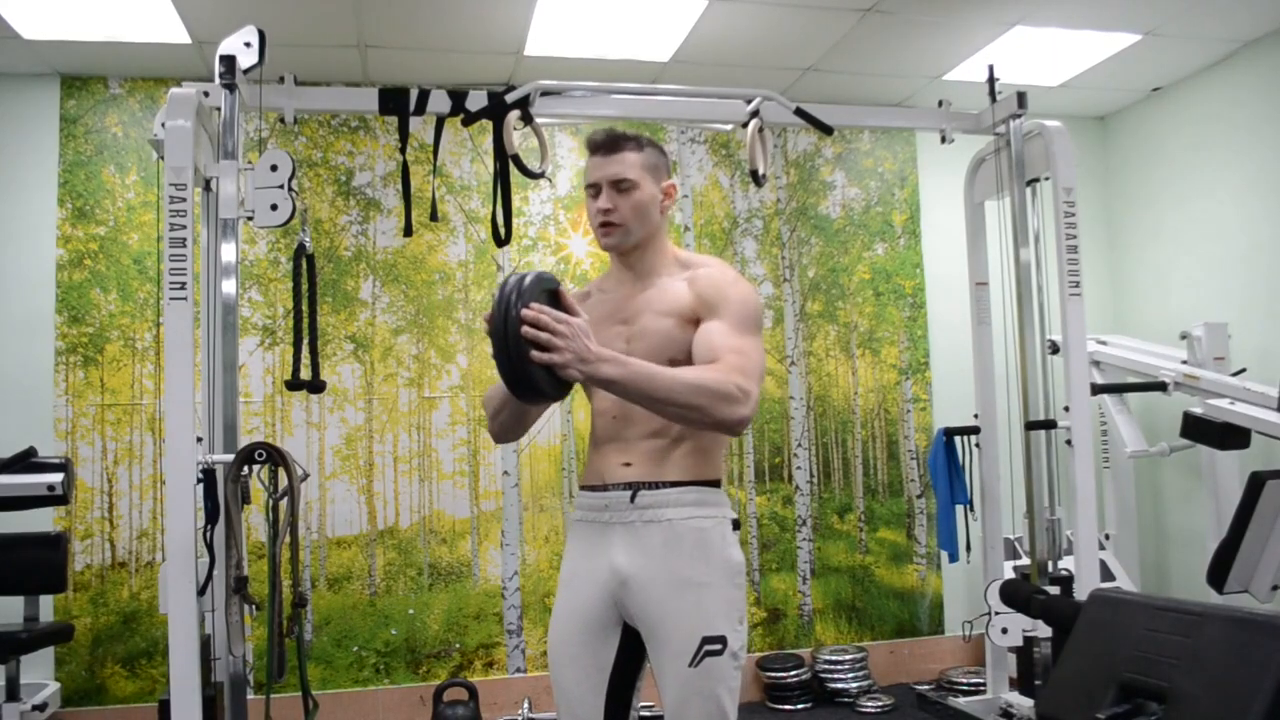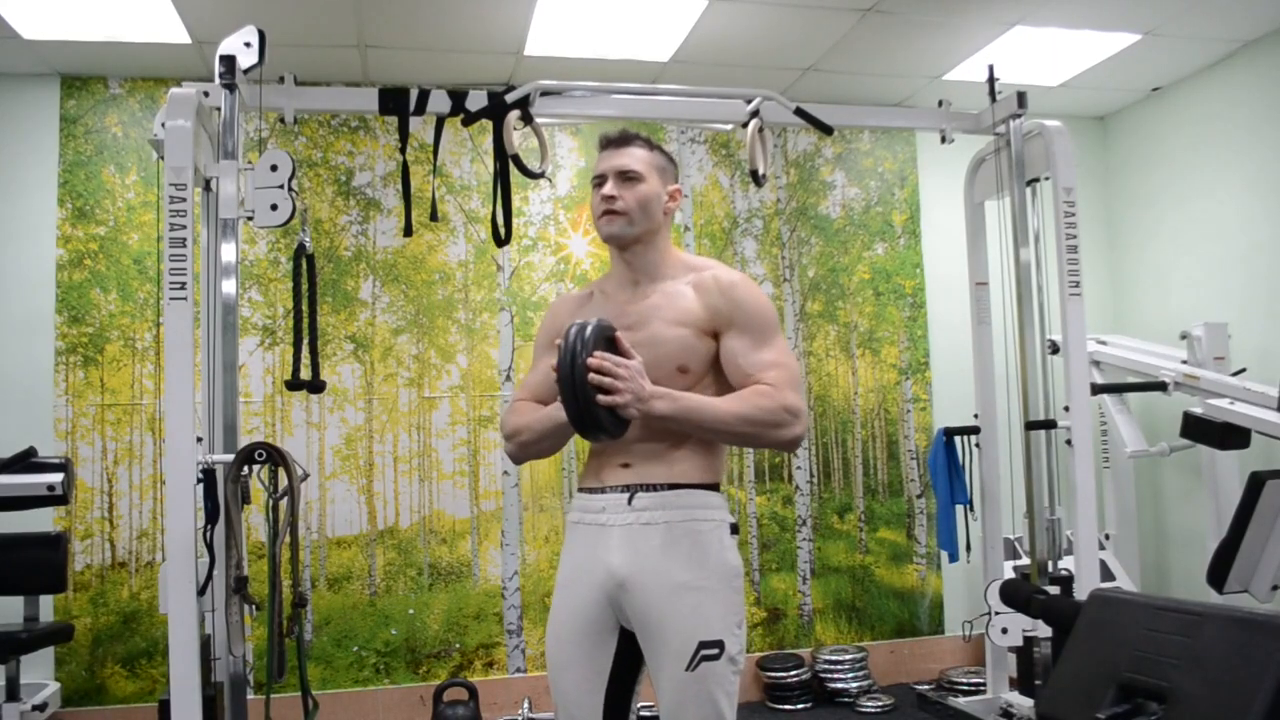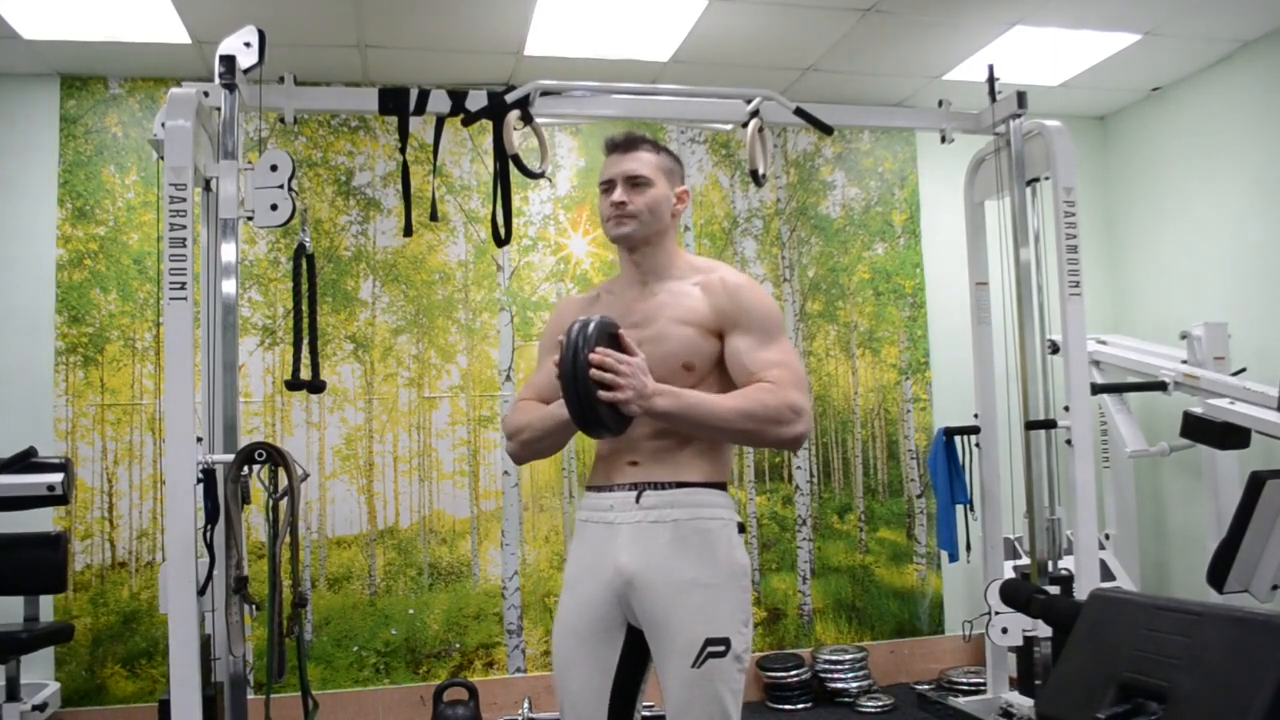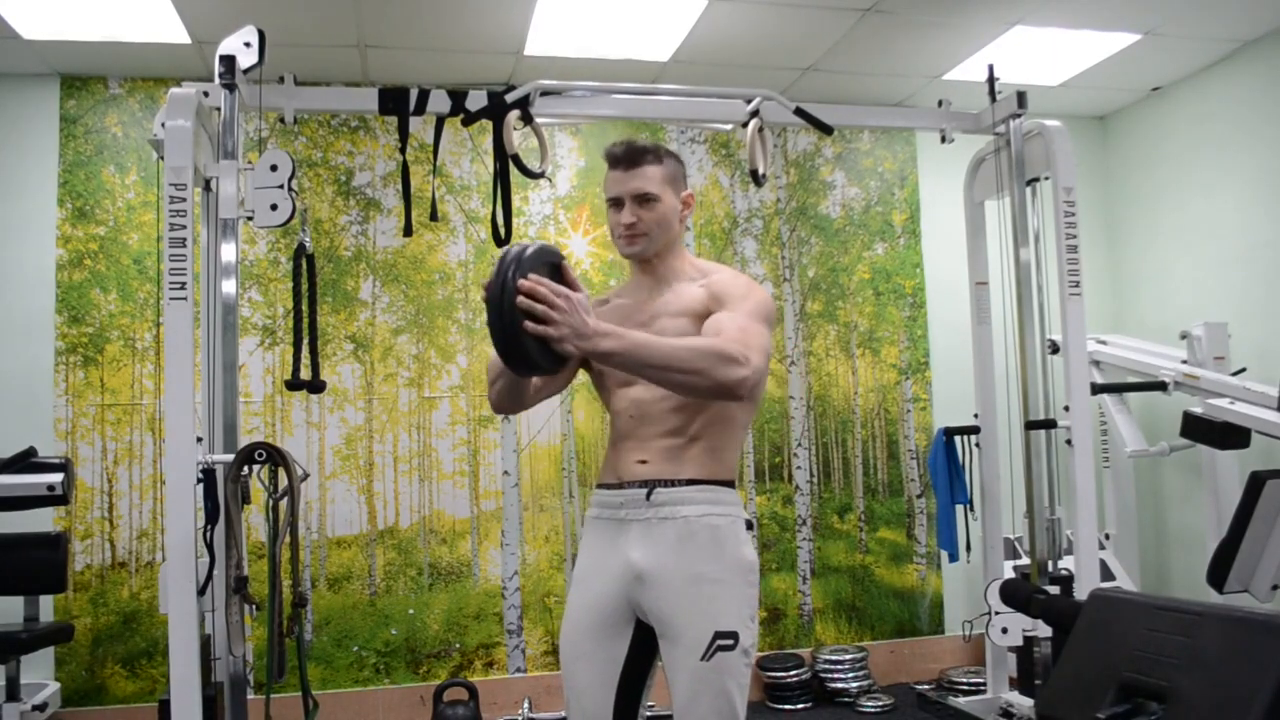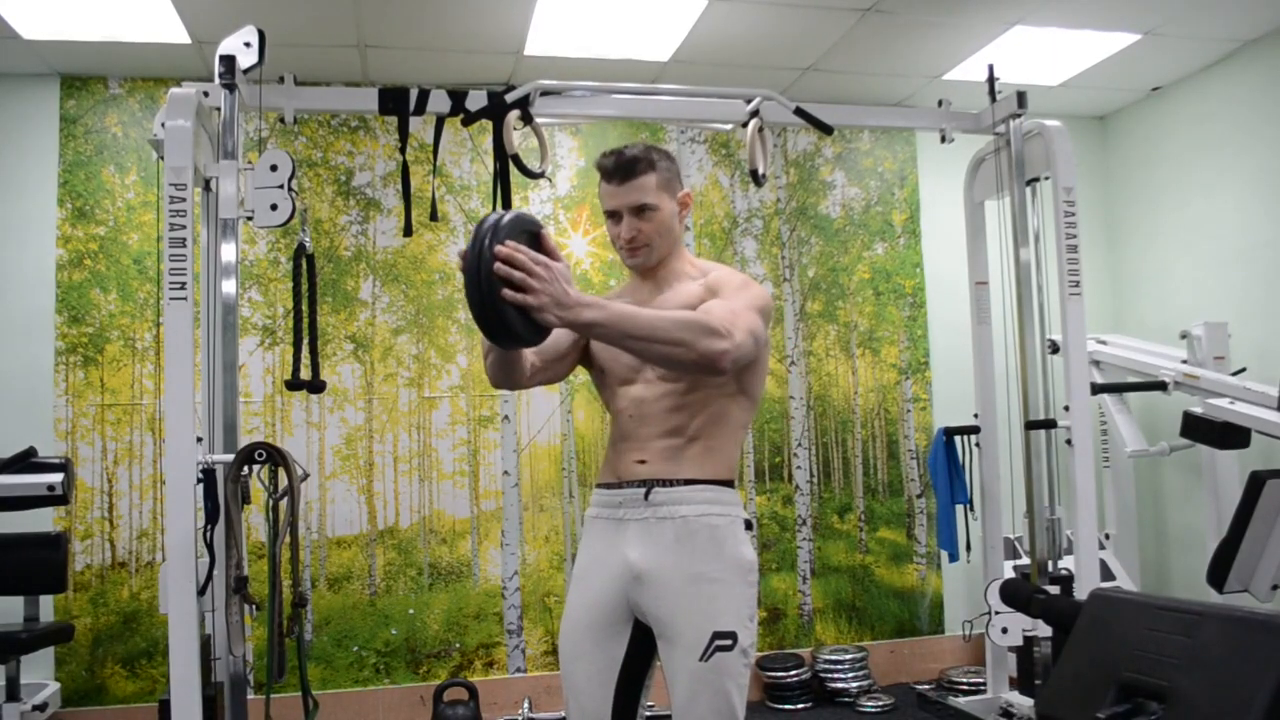
dt=0.5s
person 1, frame 1
left shoulder: (717, 287)
right shoulder: (578, 306)
left elbow: (733, 402)
right elbow: (503, 425)
left wrist: (598, 363)
right wrist: (522, 363)
left hip: (684, 530)
right hip: (592, 533)
person 1, frame 2
left shoulder: (722, 292)
right shoulder: (570, 312)
left elbow: (787, 417)
right elbow: (516, 436)
left wrist: (653, 401)
left hip: (684, 532)
right hip: (589, 535)
person 1, frame 3
left shoulder: (728, 293)
right shoulder: (576, 313)
left elbow: (790, 416)
right elbow: (519, 437)
left wrist: (655, 397)
left hip: (692, 530)
right hip: (597, 533)
person 1, frame 4
left shoulder: (734, 293)
right shoulder: (594, 312)
left elbow: (732, 371)
right elbow: (507, 397)
left wrist: (594, 337)
right wrist: (522, 338)
left hip: (699, 527)
right hip: (608, 529)
person 1, frame 5
left shoulder: (735, 291)
right shoulder: (598, 311)
left elbow: (715, 347)
right elbow: (513, 373)
left wrist: (576, 308)
left hip: (697, 527)
right hip: (606, 528)
